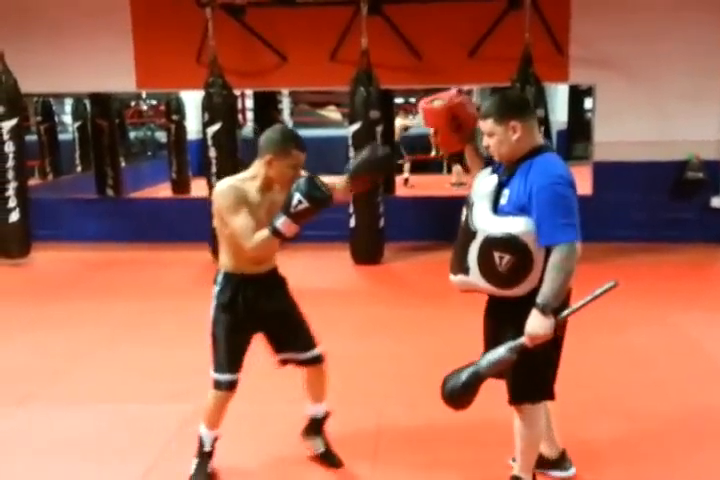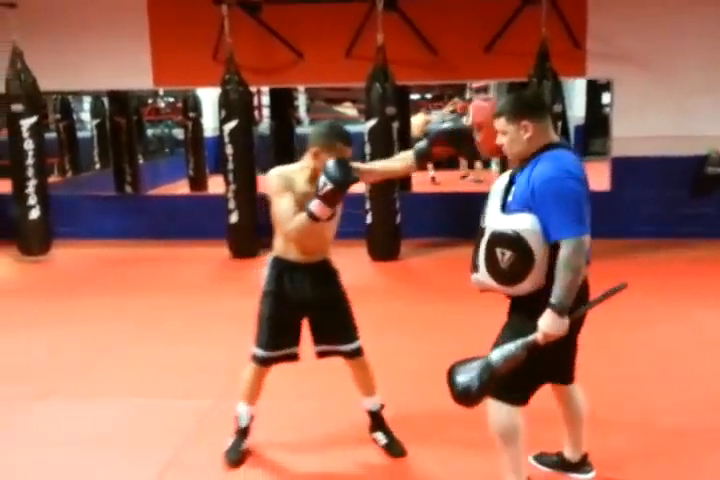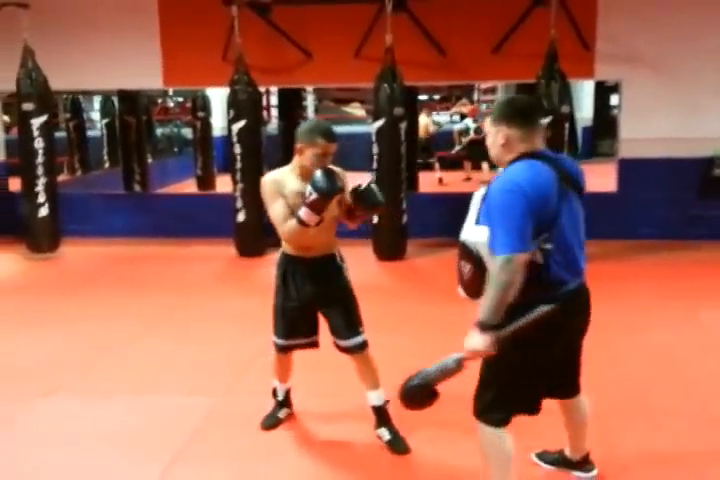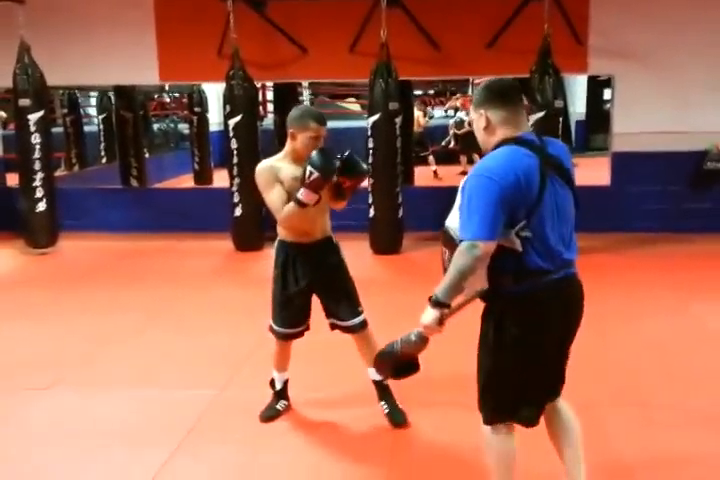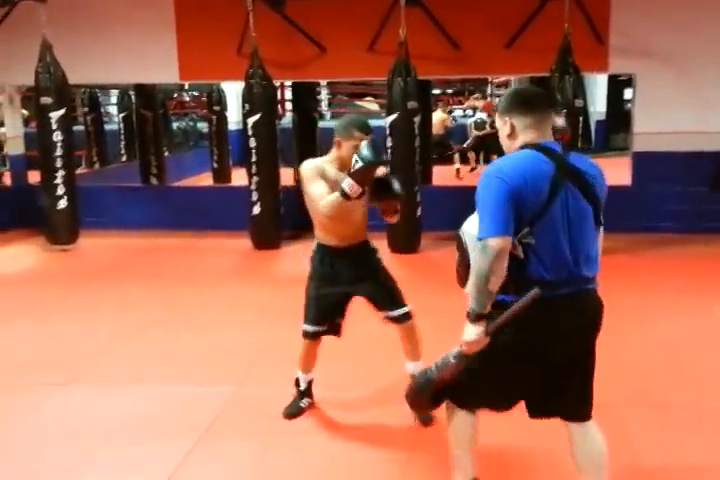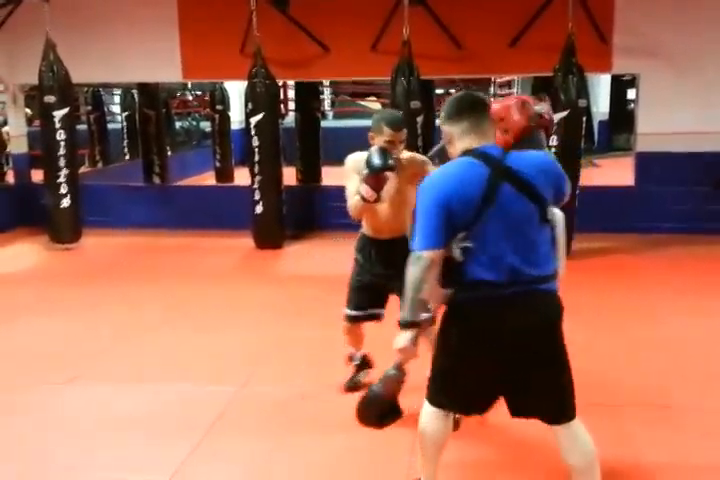
dt=0.3s
person 1, frame 1
left shoulder: (548, 177)
right shoulder: (509, 164)
left elbow: (567, 248)
right elbow: (483, 177)
left wrist: (545, 310)
right wrist: (466, 145)
left hip: (530, 304)
right hip: (503, 296)
left knee: (526, 393)
right knee: (525, 384)
person 1, frame 2
left shoulder: (553, 173)
right shoulder: (546, 163)
left elbow: (574, 245)
right elbow: (526, 215)
left wrist: (557, 308)
right wrist: (500, 152)
left hip: (541, 302)
right hip: (546, 296)
left knee: (502, 394)
right knee: (560, 378)
person 1, frame 3
left shoulder: (511, 185)
right shoulder: (564, 169)
left elbow: (510, 262)
left wrist: (485, 326)
left hip: (534, 313)
right hip: (569, 301)
left knee: (490, 414)
right knee: (565, 388)
person 1, frame 4
left shoulder: (491, 171)
right shoulder: (558, 153)
left elbow: (477, 249)
left wrist: (438, 302)
left hip: (519, 304)
right hip: (564, 292)
left knee: (498, 414)
right knee: (549, 397)
person 1, frame 5
left shoulder: (504, 174)
right shoulder: (589, 170)
left elbow: (493, 250)
left wrist: (476, 317)
left hip: (525, 315)
right hip: (581, 308)
left knee: (459, 394)
right knee: (578, 417)
person 1, frame 6
left shoulder: (440, 183)
right shoulder: (540, 165)
left elbow: (426, 260)
right elbow: (561, 197)
left wrist: (410, 324)
right wrist: (532, 144)
left hip: (474, 311)
right hip: (537, 307)
left knee: (440, 402)
right knee: (563, 416)
person 2, frame 1
left shoulder: (288, 182)
right shoulder: (229, 192)
left elbow: (337, 192)
right elbow: (253, 246)
left wrist: (360, 172)
right wrist: (292, 217)
left hip: (270, 283)
right hip: (235, 289)
left knee: (313, 361)
right knee: (225, 384)
left ankle: (315, 433)
person 2, frame 2
left shoulder: (345, 174)
right shoulder: (280, 178)
left elbow: (395, 167)
right elbow: (293, 231)
left wrist: (431, 147)
right wrist: (323, 200)
left hip: (322, 273)
right hip: (285, 274)
left knee: (354, 353)
right knee: (262, 359)
left ankle: (378, 424)
right ankle: (241, 430)
person 2, frame 3
left shoulder: (336, 176)
right shoulder: (273, 181)
left elbow: (350, 219)
right elbow: (287, 234)
left wrist: (361, 203)
right wrist: (312, 206)
left hip: (329, 267)
right hip: (293, 269)
left knee: (357, 346)
right knee: (283, 347)
left ankle: (382, 419)
right ankle: (282, 401)
person 2, frame 4
left shoulder: (324, 160)
right shoulder: (268, 170)
right elbow: (285, 219)
left wrist: (348, 182)
right wrist: (309, 188)
left hip: (326, 251)
right hip: (291, 256)
left knee: (358, 326)
right knee: (283, 333)
left ankle: (385, 394)
right ankle: (280, 393)
person 2, frame 5
left shoulder: (366, 169)
right shoulder: (313, 169)
left elbow: (390, 216)
right elbow: (326, 211)
left wrist: (390, 201)
right wrist: (355, 182)
left hip: (362, 254)
right hip: (328, 259)
left knee: (403, 317)
right knee: (312, 334)
right ankle: (304, 391)
person 2, frame 6
left shoulder: (413, 163)
right shoulder: (355, 162)
right elbow: (355, 211)
right wrist: (371, 184)
left hip: (404, 248)
right hip: (371, 248)
right knee: (353, 320)
right ankle: (360, 361)
